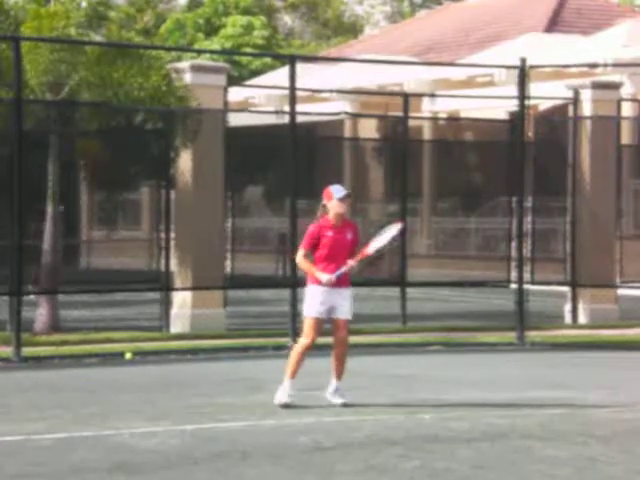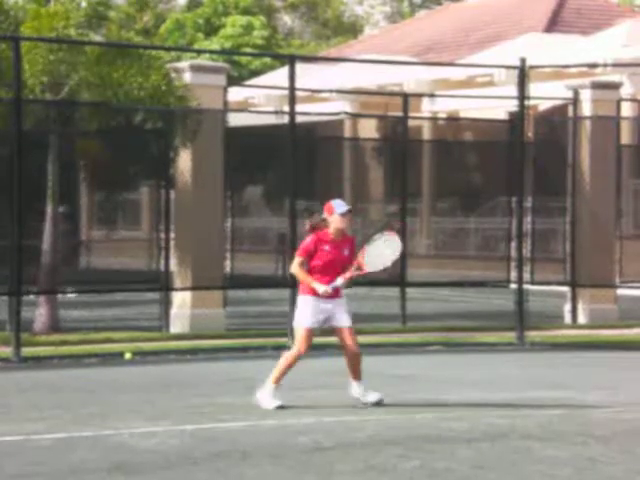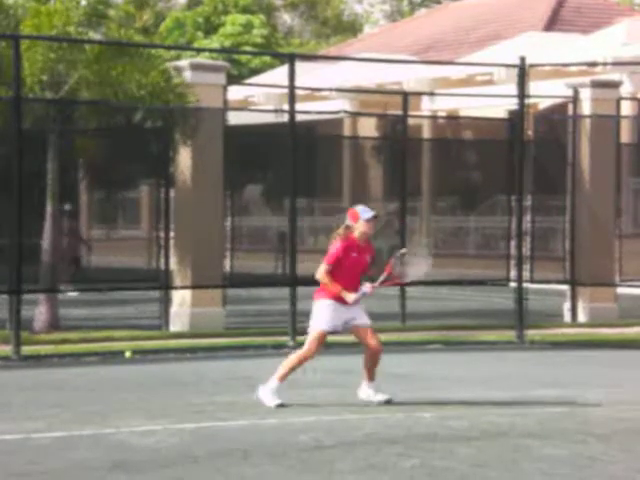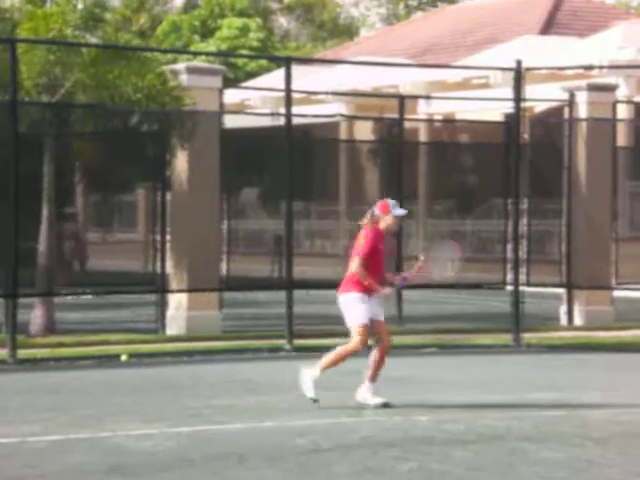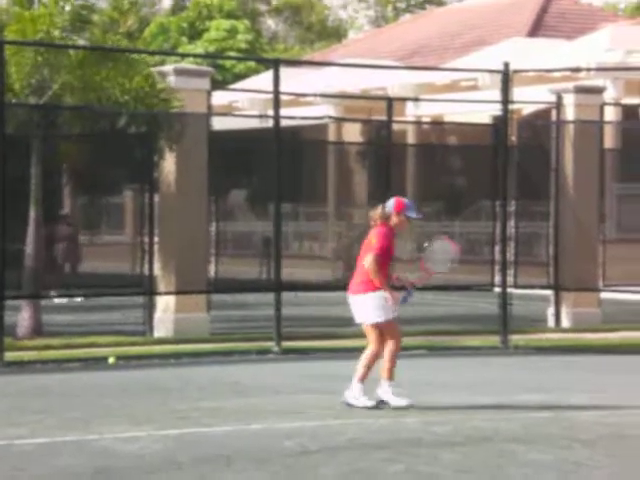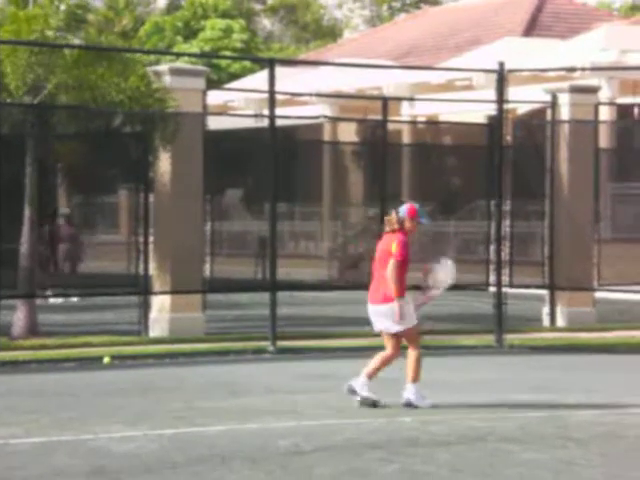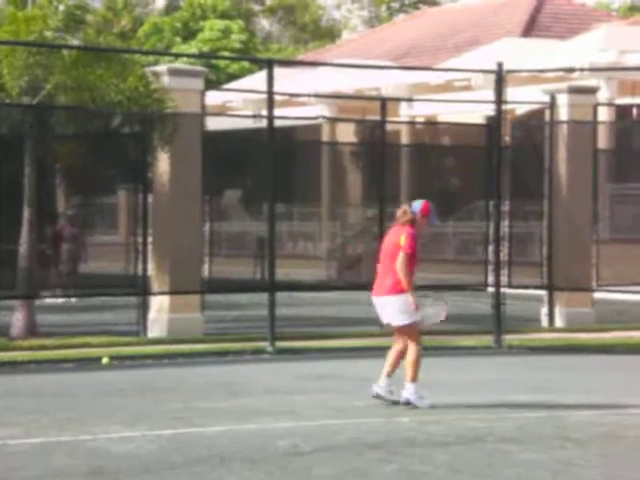
dt=0.2s
person 1, frame 1
left shoulder: (352, 228)
right shoulder: (317, 227)
right elbow: (300, 258)
left wrist: (352, 263)
right wrist: (319, 274)
left hip: (342, 289)
right hip: (318, 288)
left knee: (342, 341)
right knee: (308, 339)
left ankle: (334, 388)
right ankle: (286, 387)
person 1, frame 2
left shoulder: (349, 242)
right shoulder: (314, 239)
right elbow: (295, 268)
left wrist: (344, 279)
right wrist: (316, 285)
left hip: (335, 301)
right hip: (311, 299)
left knee: (352, 347)
right knee: (300, 349)
left ankle: (359, 388)
right ankle: (267, 390)
person 1, frame 3
left shoulder: (369, 249)
right shoulder: (342, 245)
right elbow: (321, 274)
left wrist: (365, 287)
right wrist: (345, 293)
left hip: (351, 306)
right hip: (327, 303)
left knee: (375, 347)
right knee: (309, 350)
left ankle: (368, 389)
right ankle: (270, 387)
person 1, frame 4
left shoulder: (380, 237)
right shoulder: (370, 235)
right elbow: (355, 268)
left wrist: (391, 279)
right wrist: (378, 287)
left hip: (370, 296)
right hip: (354, 294)
left knee: (384, 343)
right knee: (358, 344)
left ankle: (366, 390)
right ankle: (311, 373)
person 1, frame 5
left shoulder: (382, 232)
right shoulder: (382, 232)
right elbow: (369, 264)
right wrist: (387, 290)
left hip: (361, 293)
right hip: (368, 293)
left knee: (376, 345)
right knee: (394, 340)
left ankle: (355, 391)
right ankle: (386, 389)
person 1, frame 6
left shoulder: (387, 238)
right shoulder: (400, 240)
right elbow: (391, 271)
left wrist: (401, 295)
right wrist: (397, 300)
left hip: (375, 302)
right hip: (390, 302)
left knee: (392, 350)
right knee: (415, 345)
left ankle: (361, 382)
right ankle: (411, 393)
person 1, frame 7
left shoulder: (393, 232)
right shoulder: (409, 233)
right elbow: (401, 264)
right wrist: (410, 292)
left hip: (379, 294)
right hip: (396, 294)
left knee: (402, 341)
right knee: (415, 342)
left ankle: (383, 385)
right ankle: (410, 392)
